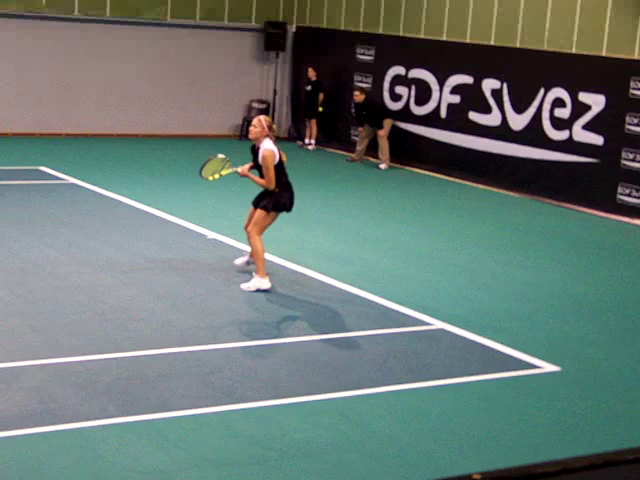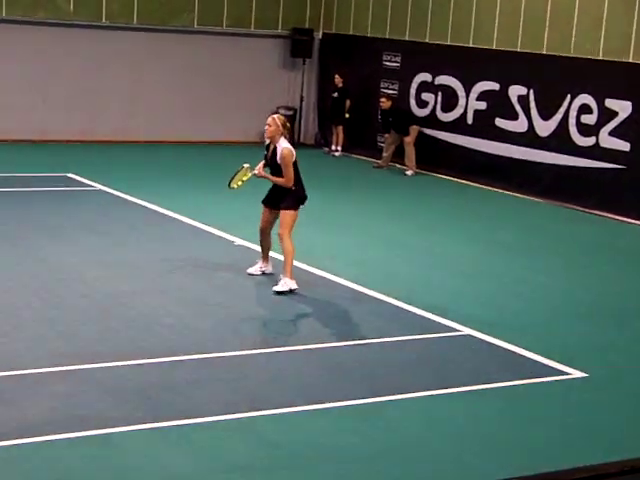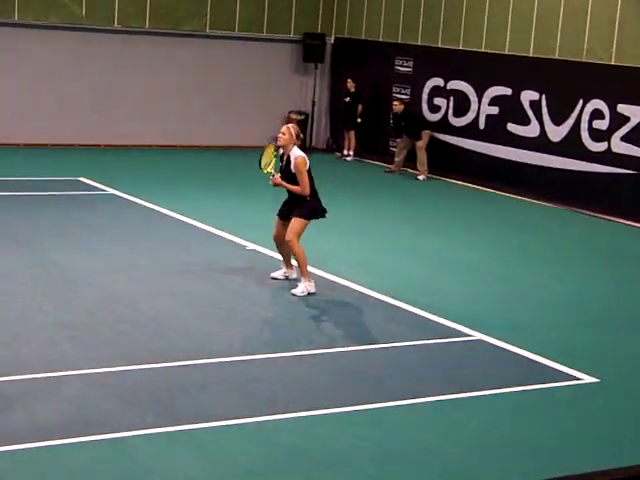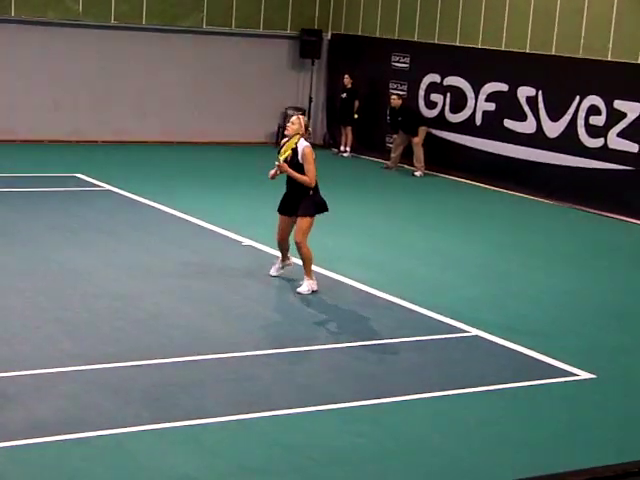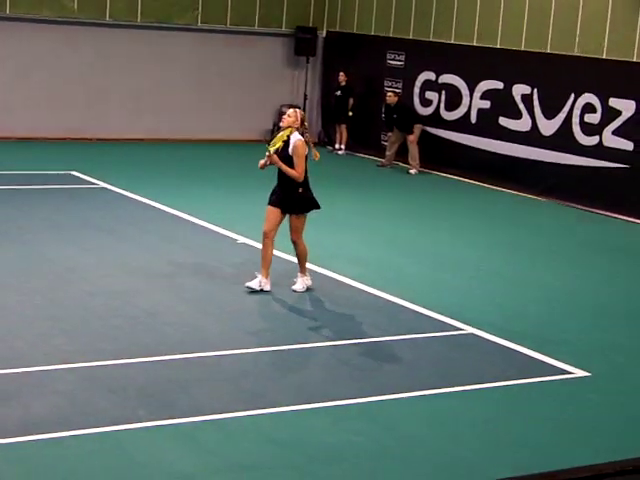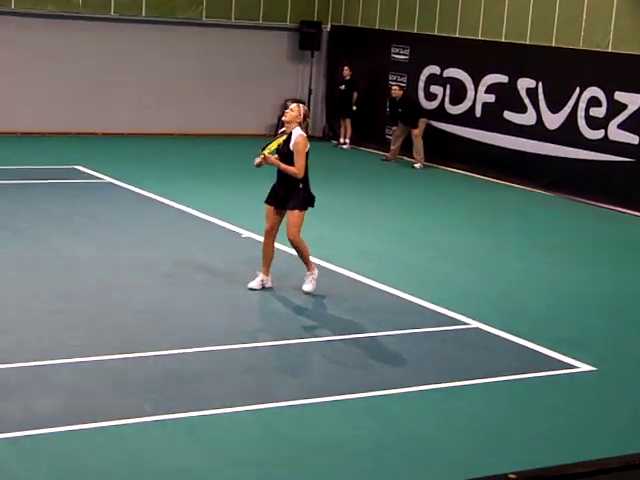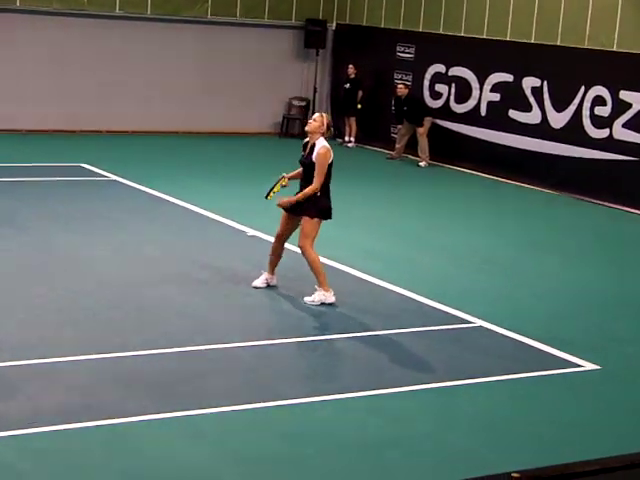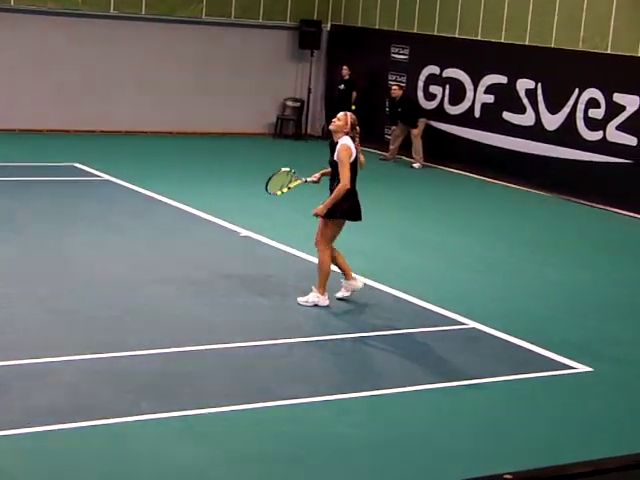
dt=0.3s
person 1, frame 1
left shoulder: (267, 152)
right shoulder: (258, 145)
left elbow: (270, 185)
left wrist: (248, 175)
right wrist: (251, 165)
left hip: (278, 195)
right hip: (269, 193)
left knee: (253, 232)
right knee: (248, 227)
left ankle: (262, 278)
right ankle: (252, 256)
person 1, frame 2
left shoulder: (285, 151)
right shoulder: (270, 143)
left elbow: (288, 183)
left wrist: (264, 176)
right wrist: (263, 164)
left hip: (291, 193)
right hip: (277, 190)
left knee: (284, 233)
right knee: (264, 228)
left ankle: (288, 279)
right ankle: (265, 264)
person 1, frame 3
left shoulder: (299, 159)
right shoulder: (283, 154)
left elbow: (305, 191)
left wrist: (282, 184)
right wrist: (278, 179)
left hip: (306, 203)
right hip: (292, 201)
left knee: (290, 240)
right knee: (278, 237)
left ankle: (307, 281)
right ankle: (288, 269)
person 1, frame 4
left shoulder: (305, 149)
right shoulder: (285, 144)
left elbow: (311, 182)
left wrist: (288, 171)
right wrist: (277, 170)
left hip: (308, 198)
right hip: (290, 196)
left knee: (299, 240)
right knee: (281, 237)
left ankle: (310, 279)
right ankle: (284, 260)
person 1, frame 5
left shoulder: (298, 143)
right shoulder: (282, 137)
left elbow: (299, 176)
left wrist: (278, 163)
right wrist: (268, 160)
left hip: (298, 195)
right hip: (281, 191)
left knee: (296, 238)
right knee: (267, 233)
left ankle: (304, 277)
right ankle: (263, 279)
person 1, frame 6
left shoulder: (299, 138)
right shoulder: (283, 133)
left elbow: (298, 172)
left wrist: (275, 162)
right wrist: (266, 159)
left hip: (297, 191)
right hip: (280, 188)
left knee: (293, 236)
right knee: (269, 231)
left ankle: (311, 269)
right ankle: (265, 276)
person 1, frame 7
left shoulder: (322, 149)
right shoulder: (308, 143)
left elbow: (316, 185)
left wrist: (291, 200)
right wrist: (290, 175)
left hip: (317, 201)
right hip: (305, 196)
left knee: (305, 244)
right knee: (280, 237)
left ankle: (325, 291)
right ankle: (269, 276)
person 1, frame 8
left shoulder: (344, 147)
right shoulder: (341, 143)
left elbow: (345, 184)
left wrist: (324, 206)
right wrist: (322, 173)
left hip: (342, 202)
right hip: (340, 200)
left knee: (322, 246)
right knee: (323, 244)
left ankle: (320, 294)
right ankle: (350, 280)
